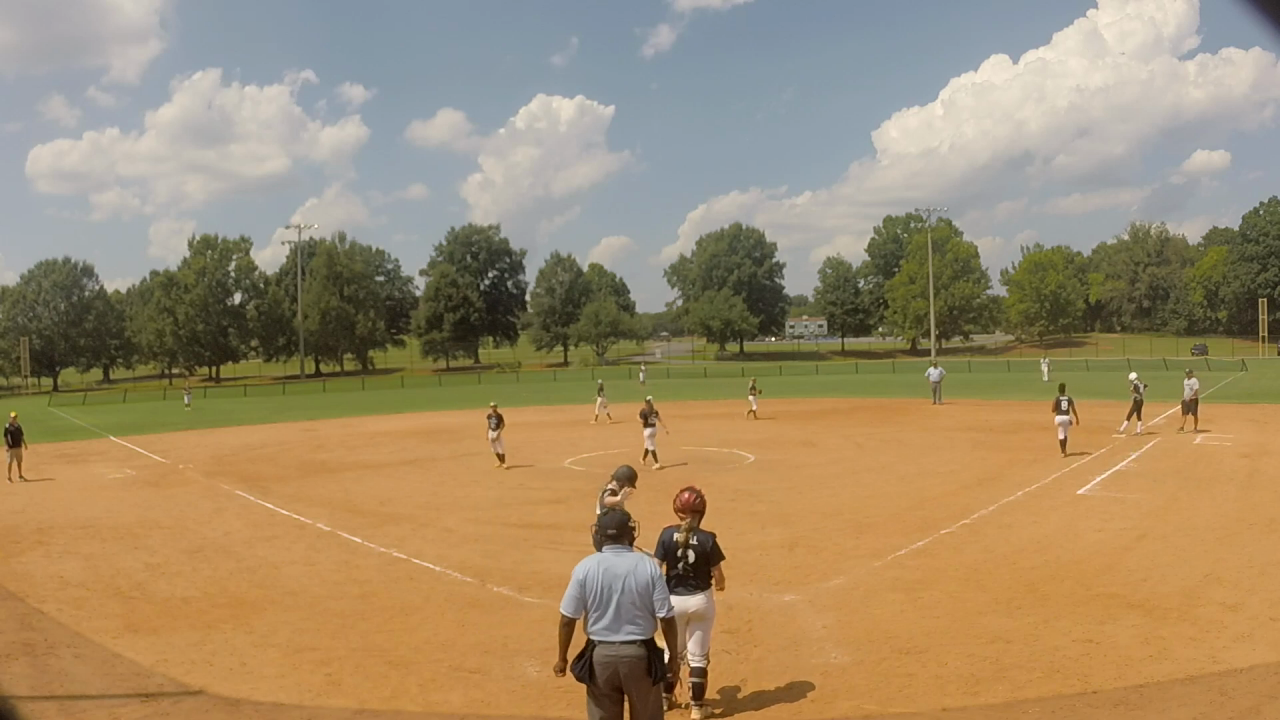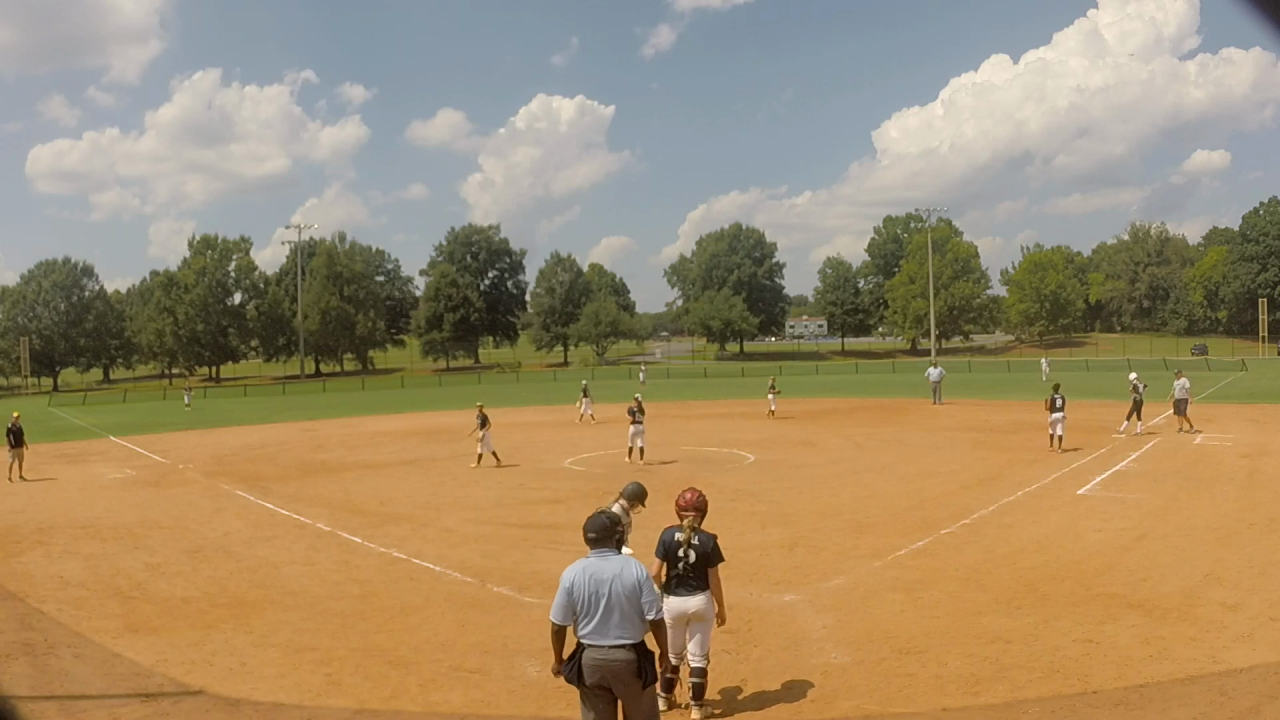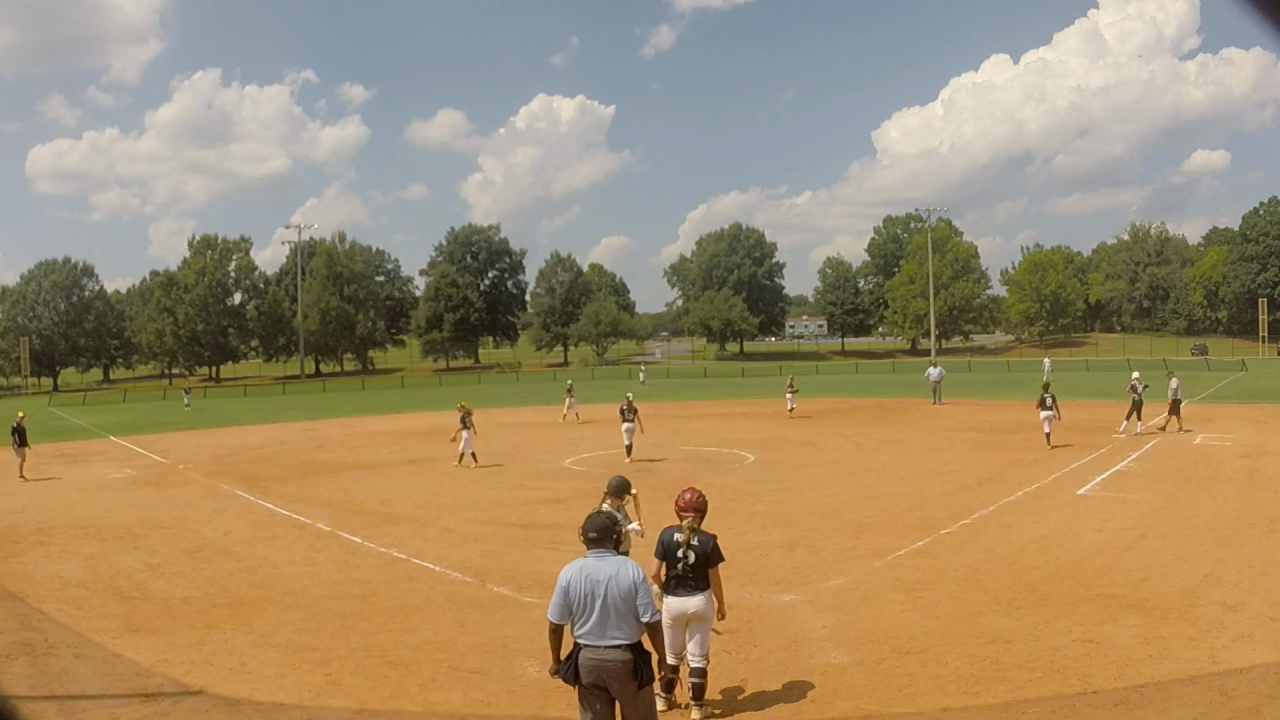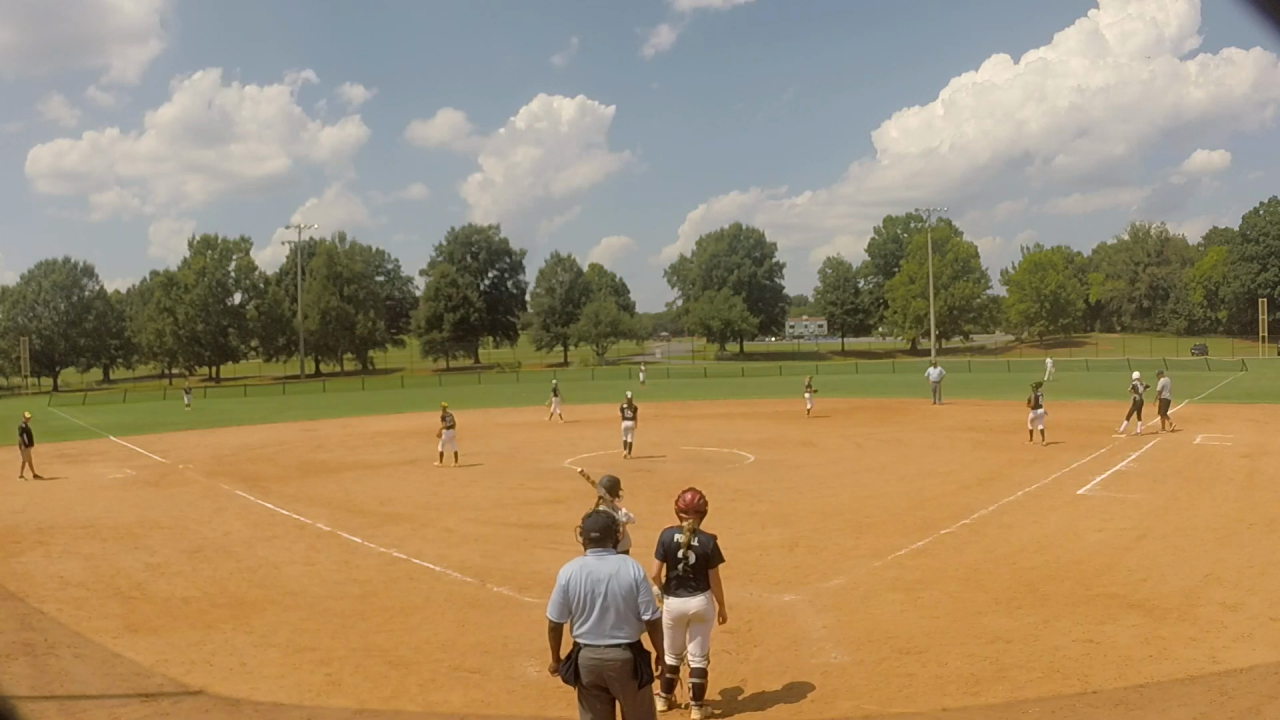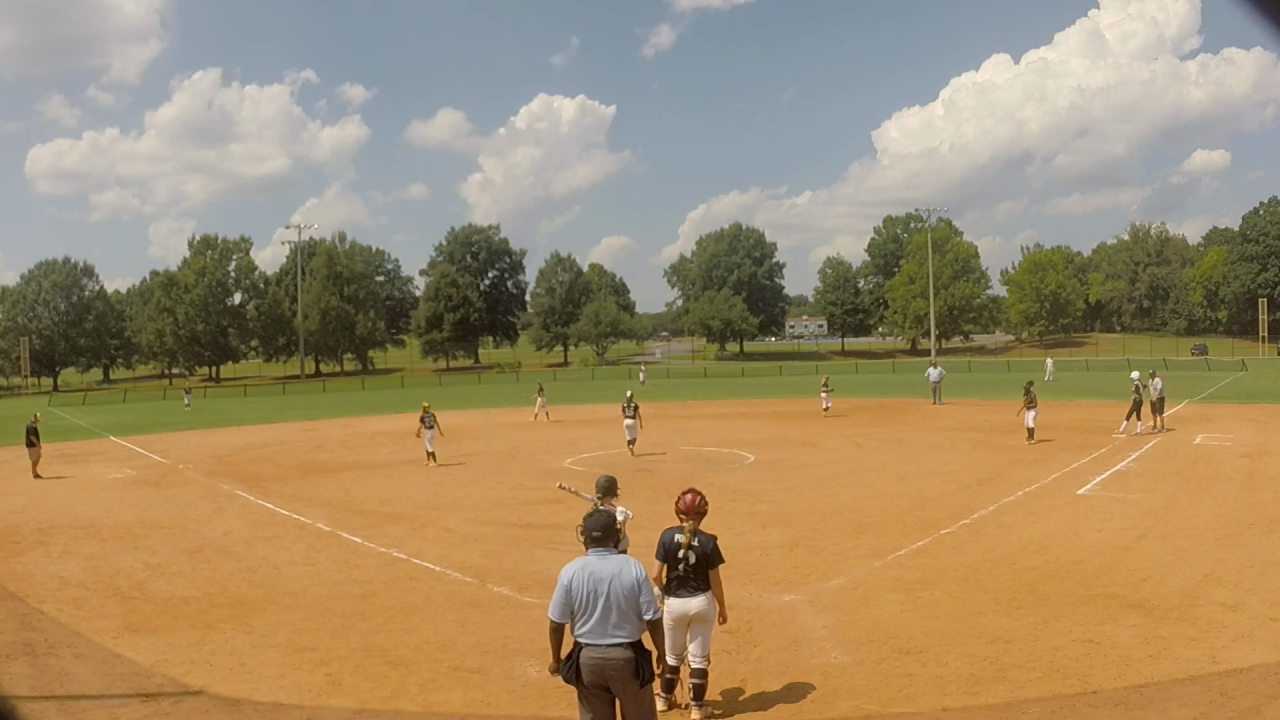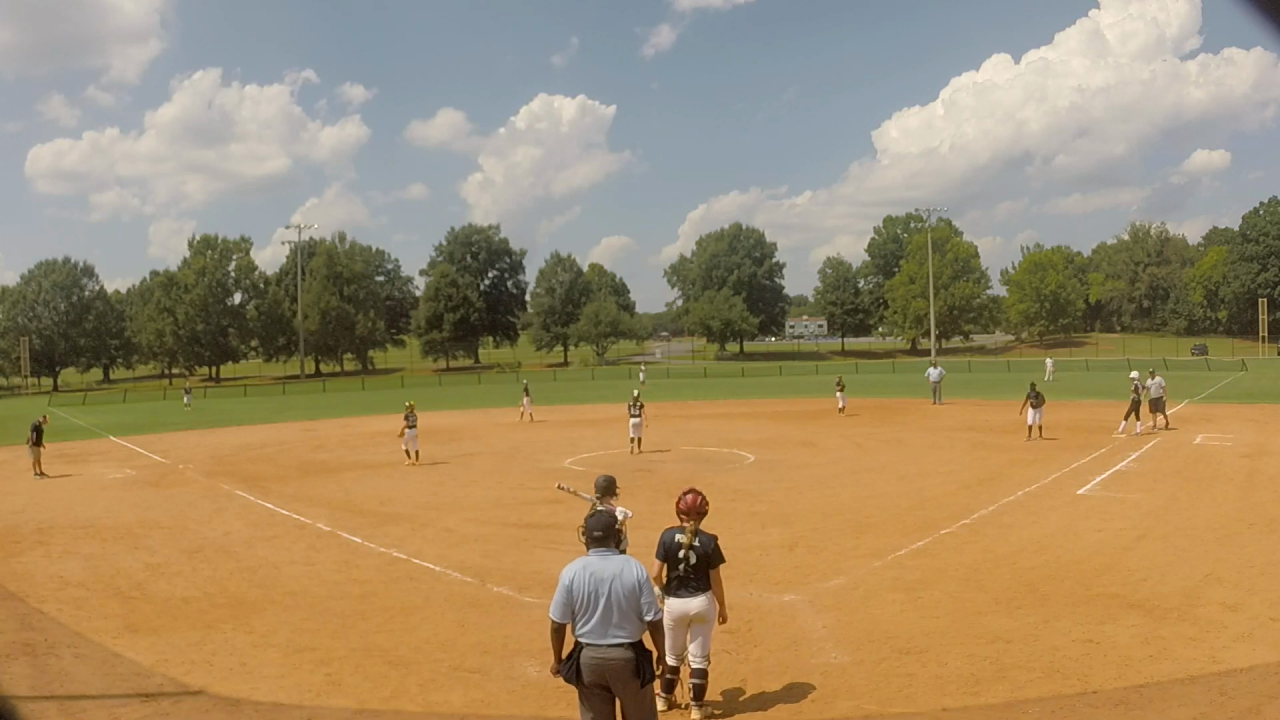
dt=0.5s
person 1, frame 1
left shoulder: (667, 535)
right shoulder: (707, 539)
right elbow: (719, 577)
right wrist: (720, 585)
left hip: (673, 600)
right hip: (701, 600)
left knee: (672, 653)
right knee: (698, 657)
left ankle: (665, 699)
person 1, frame 2
left shoulder: (668, 534)
right shoulder: (708, 540)
left elbow: (655, 573)
right elbow: (714, 580)
left wrist: (663, 590)
right wrist: (721, 607)
left hip: (673, 601)
right hip: (701, 602)
left knee: (673, 654)
right knee: (698, 657)
left ankle: (664, 699)
person 1, frame 3
left shoulder: (667, 535)
right shoulder: (708, 540)
left elbow: (654, 572)
right elbow: (714, 579)
left wrist: (663, 589)
right wrist: (721, 604)
left hip: (673, 602)
right hip: (700, 602)
left knee: (672, 654)
right knee: (698, 657)
left ankle: (664, 699)
person 1, frame 4
left shoulder: (667, 535)
right shoulder: (708, 541)
left elbow: (654, 574)
right elbow: (714, 580)
left wrist: (663, 591)
right wrist: (722, 607)
left hip: (673, 602)
right hip: (701, 602)
left knee: (672, 654)
right knee: (698, 657)
left ankle: (664, 699)
person 1, frame 5
left shoulder: (667, 536)
right shoulder: (708, 541)
left elbow: (655, 574)
right elbow: (714, 581)
left wrist: (664, 591)
right wrist: (722, 607)
left hip: (674, 603)
right hip: (702, 603)
left knee: (672, 654)
right knee: (699, 657)
left ankle: (664, 699)
person 1, frame 6
left shoulder: (668, 536)
right shoulder: (709, 541)
left elbow: (655, 574)
right elbow: (715, 581)
left wrist: (664, 591)
right wrist: (722, 607)
left hip: (674, 603)
right hip: (702, 603)
left knee: (672, 655)
right knee: (699, 657)
left ankle: (664, 699)
person 2, frame 1
left shoulder: (585, 567)
right shoulder: (648, 565)
left elbow: (568, 619)
right elbow: (666, 618)
left wrist: (562, 657)
right wrist: (674, 656)
left hip: (600, 655)
right hip: (640, 653)
person 2, frame 2
left shoulder: (572, 573)
right shoulder: (634, 568)
left elbow: (558, 625)
right elbow: (655, 619)
left wrist: (558, 659)
right wrist: (664, 652)
left hip: (590, 658)
right hip: (631, 657)
person 2, frame 3
left shoulder: (570, 573)
right shoulder: (631, 570)
left elbow: (556, 624)
right elbow: (651, 621)
left wrist: (556, 660)
right wrist: (662, 657)
left hip: (587, 659)
right hip: (627, 657)
person 2, frame 4
left shoulder: (569, 572)
right shoulder: (631, 568)
left elbow: (555, 623)
right elbow: (651, 618)
left wrist: (556, 658)
right wrist: (660, 654)
left hip: (586, 658)
right hip: (627, 656)
person 2, frame 5
left shoulder: (571, 571)
right shoulder: (633, 567)
left elbow: (557, 623)
right elbow: (652, 618)
left wrist: (556, 659)
right wrist: (661, 653)
left hip: (587, 657)
right hip: (627, 655)
person 2, frame 6
left shoulder: (572, 571)
right shoulder: (634, 568)
left elbow: (558, 623)
right elbow: (653, 619)
left wrist: (558, 659)
right wrist: (661, 654)
left hip: (588, 657)
right hip: (628, 656)
